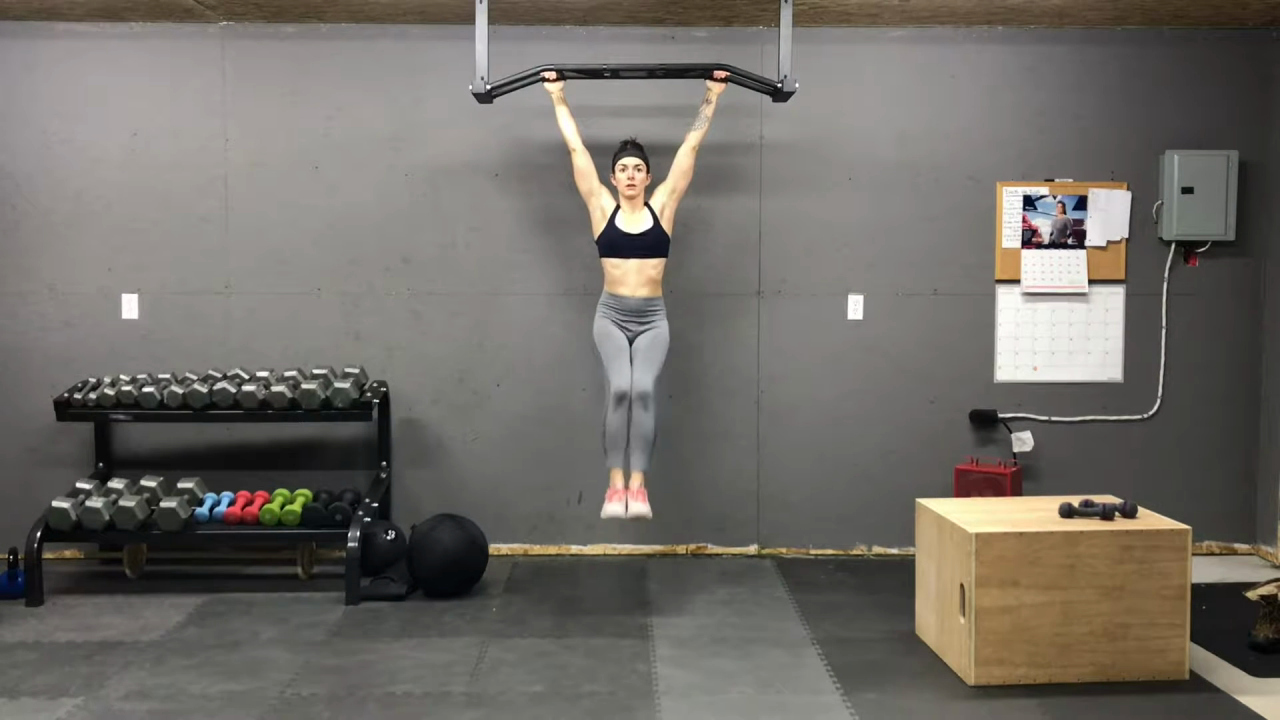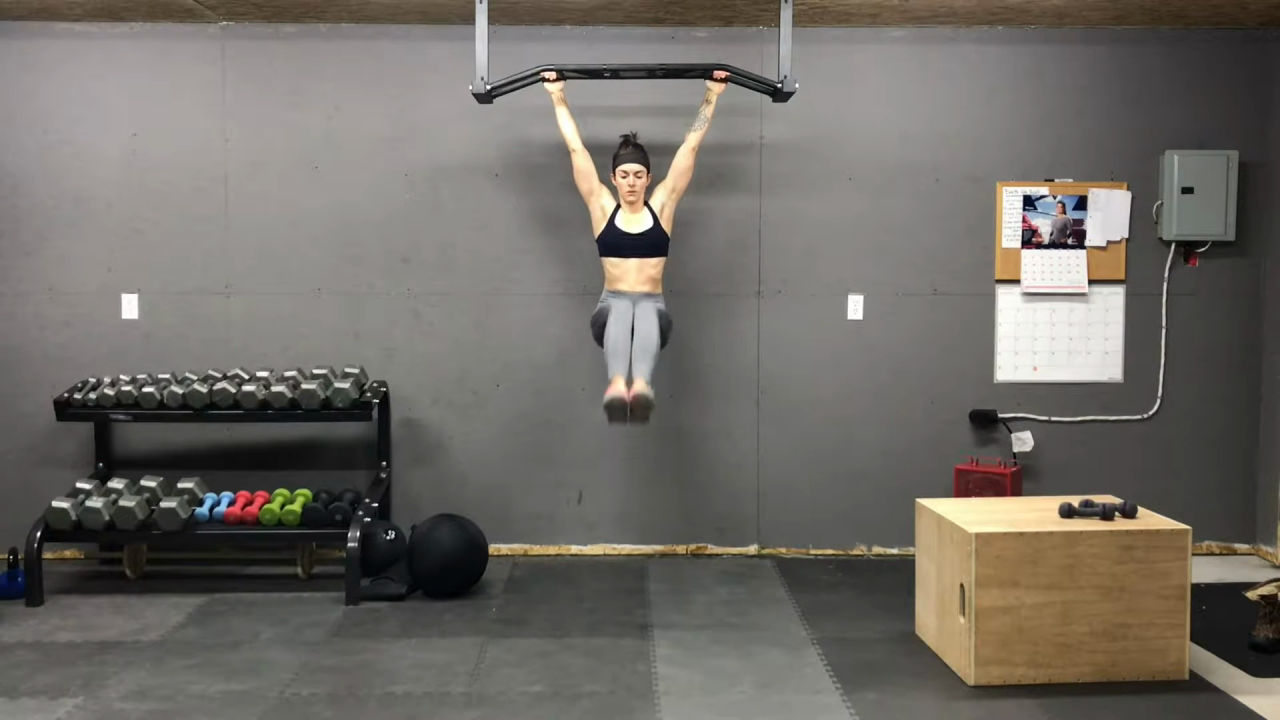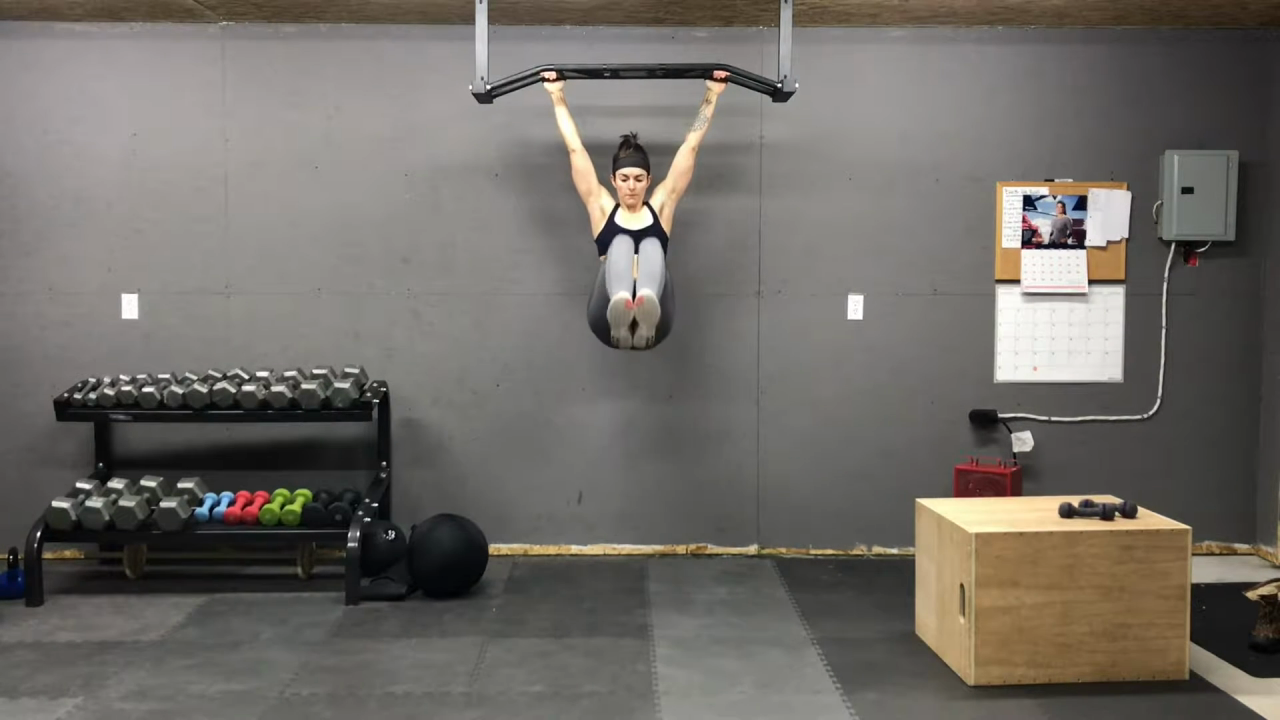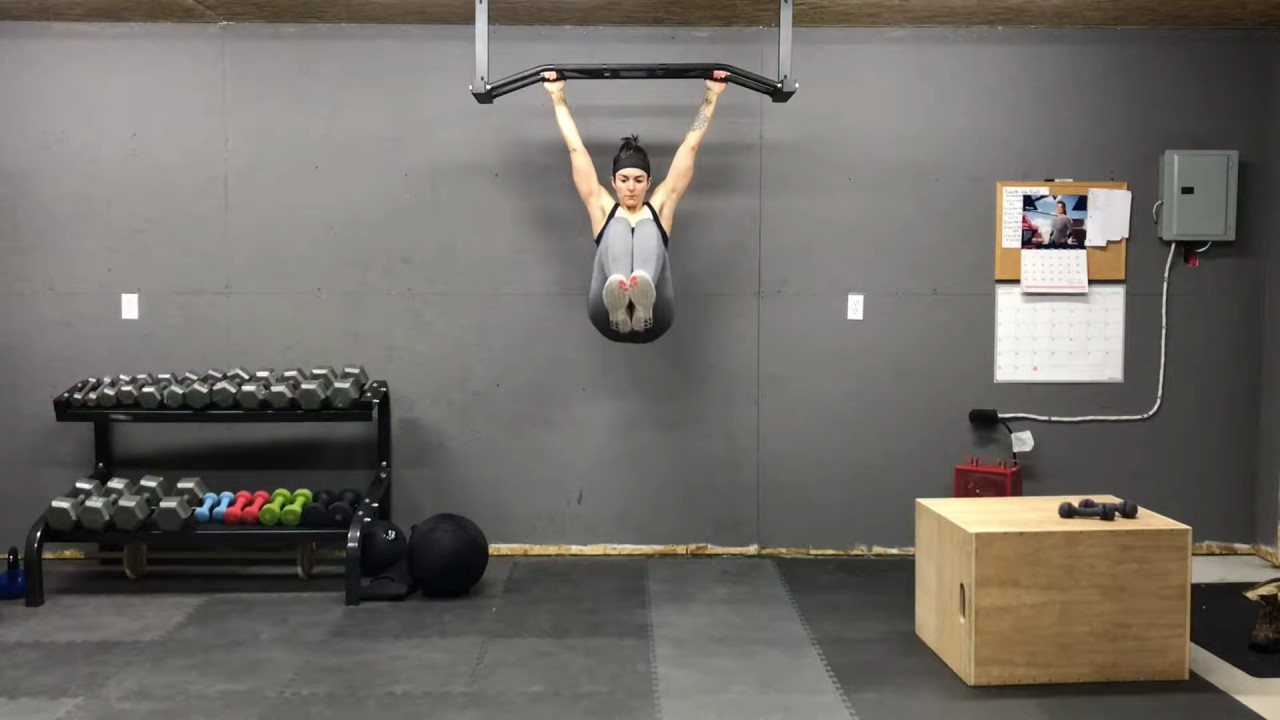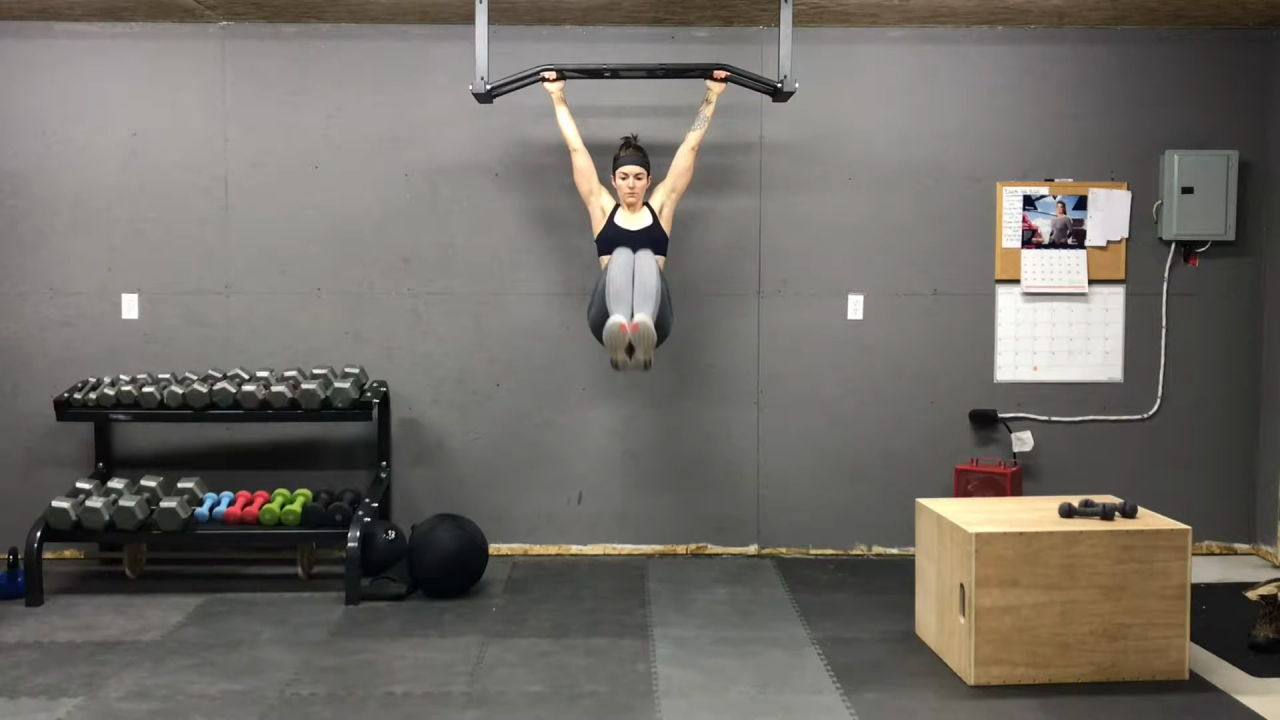
dt=0.3s
person 1, frame 1
left shoulder: (662, 205)
right shoulder: (602, 207)
left elbow: (690, 147)
right elbow: (576, 148)
left wrist: (711, 96)
right wrist: (558, 97)
left hip: (652, 322)
right hip: (611, 319)
left knee: (642, 391)
right knee: (620, 390)
left ankle: (637, 484)
right ankle: (616, 484)
person 1, frame 2
left shoulder: (662, 204)
right shoulder: (602, 206)
left elbow: (690, 147)
right elbow: (576, 148)
left wrist: (711, 97)
right wrist: (558, 97)
left hip: (652, 306)
right hip: (611, 305)
left knee: (644, 317)
right knee: (622, 313)
left ankle: (640, 389)
right ankle: (617, 387)
person 1, frame 3
left shoulder: (661, 207)
right shoulder: (602, 208)
left elbow: (690, 146)
right elbow: (575, 148)
left wrist: (711, 95)
right wrist: (558, 97)
left hip: (655, 323)
right hip: (606, 318)
left knee: (651, 245)
right knee: (620, 243)
left ankle: (645, 315)
right ankle: (620, 313)
person 1, frame 4
left shoulder: (661, 206)
right shoulder: (601, 208)
left elbow: (690, 145)
right elbow: (576, 148)
left wrist: (711, 95)
right wrist: (557, 96)
left hip: (654, 317)
right hip: (607, 315)
left knee: (647, 228)
right knee: (618, 227)
left ankle: (643, 297)
right ankle: (618, 299)
person 1, frame 5
left shoulder: (661, 204)
right shoulder: (601, 205)
left elbow: (690, 146)
right elbow: (576, 147)
left wrist: (710, 96)
right wrist: (558, 96)
left hip: (653, 314)
right hip: (608, 314)
left knee: (644, 263)
right knee: (621, 258)
left ankle: (642, 331)
right ankle: (618, 329)
